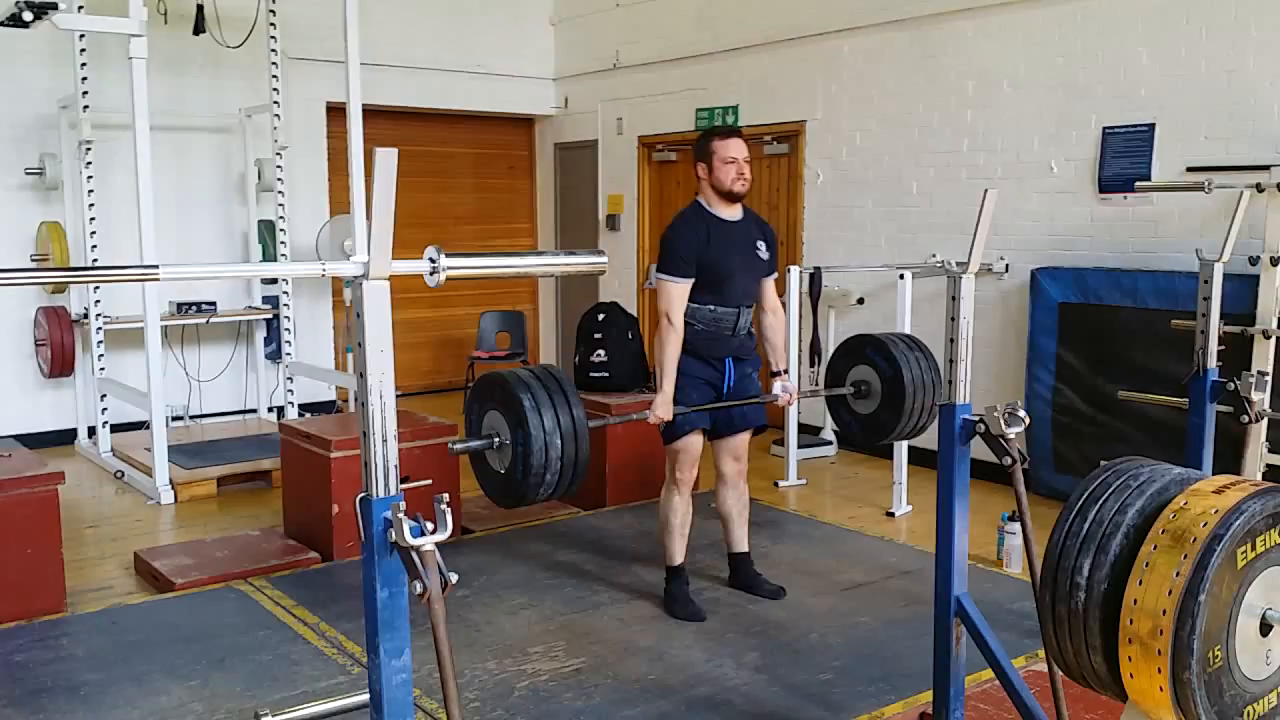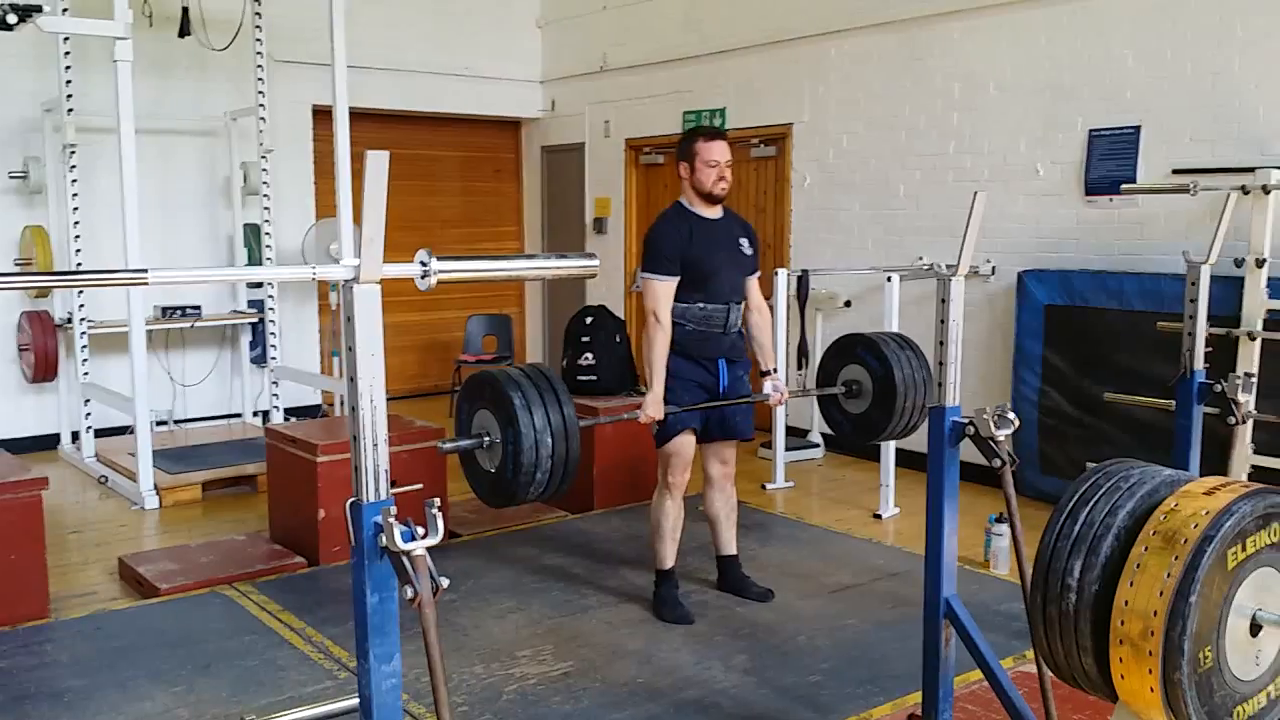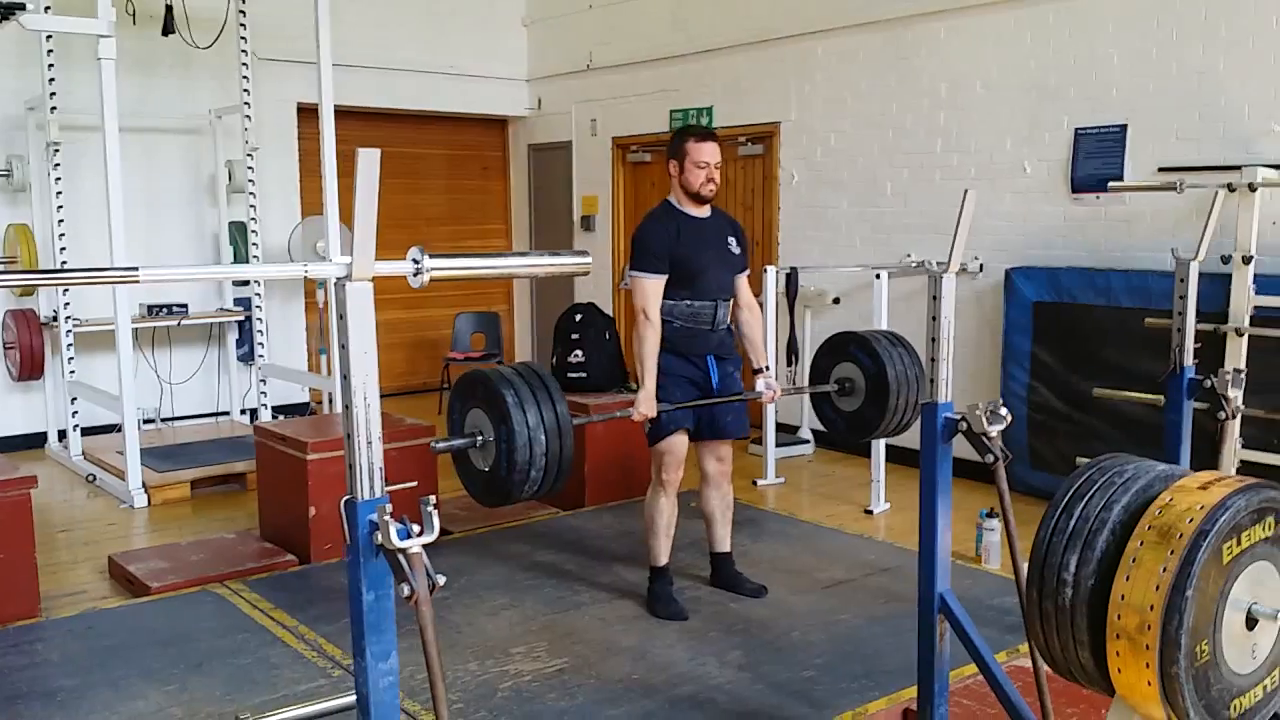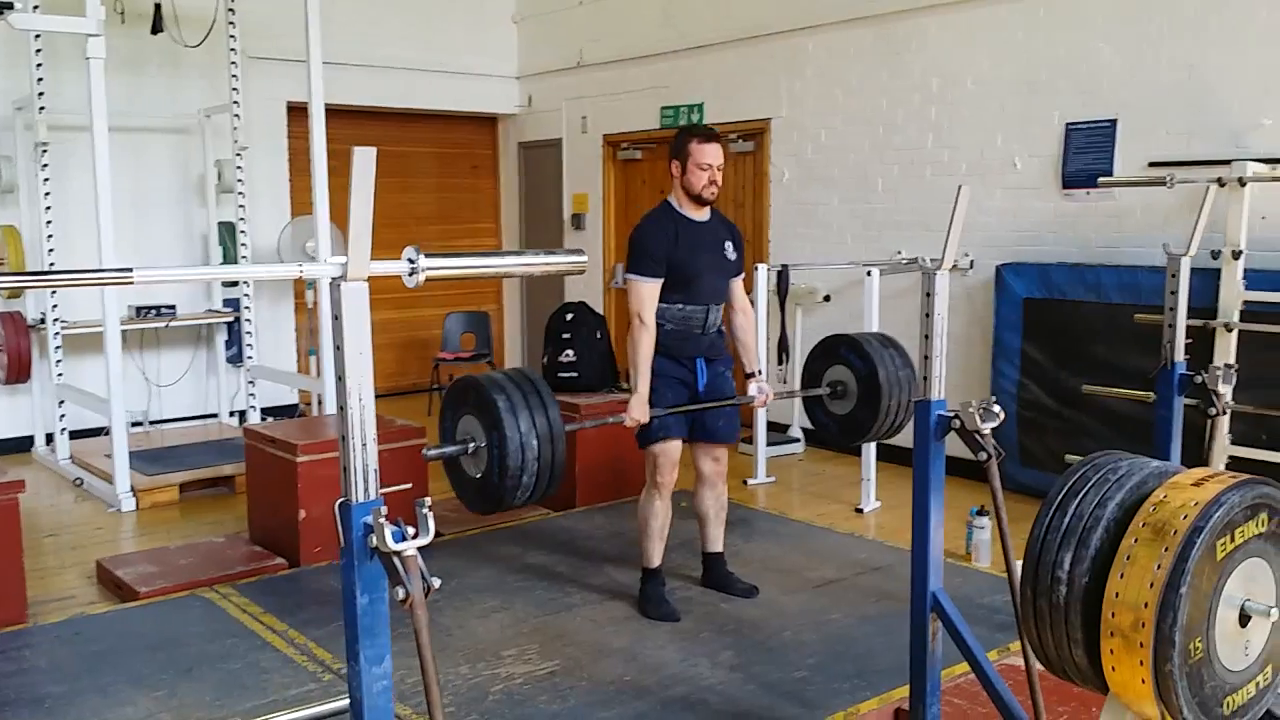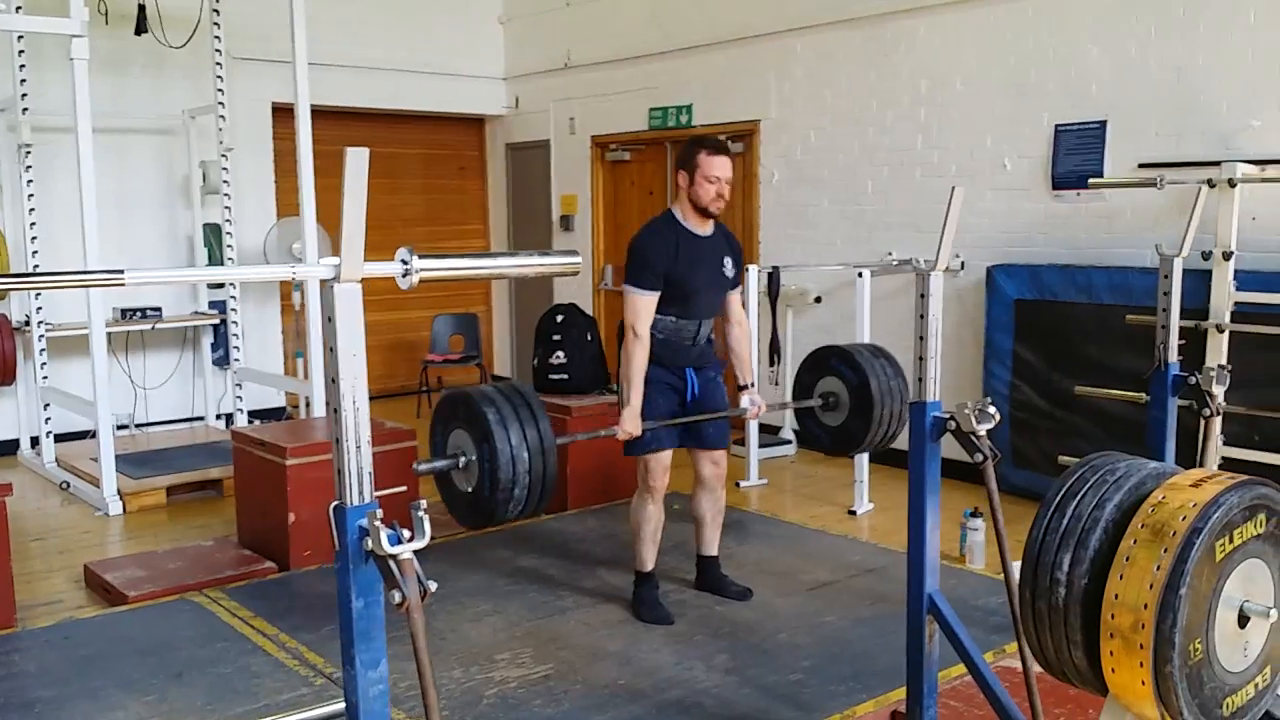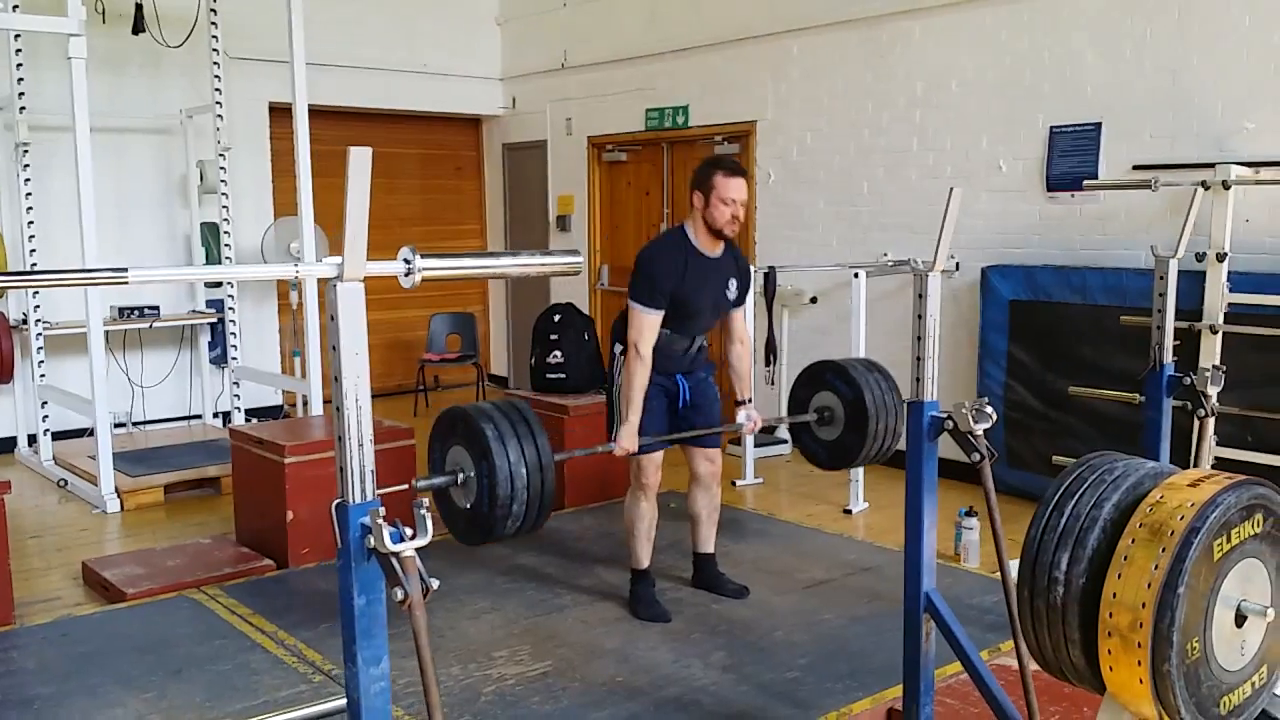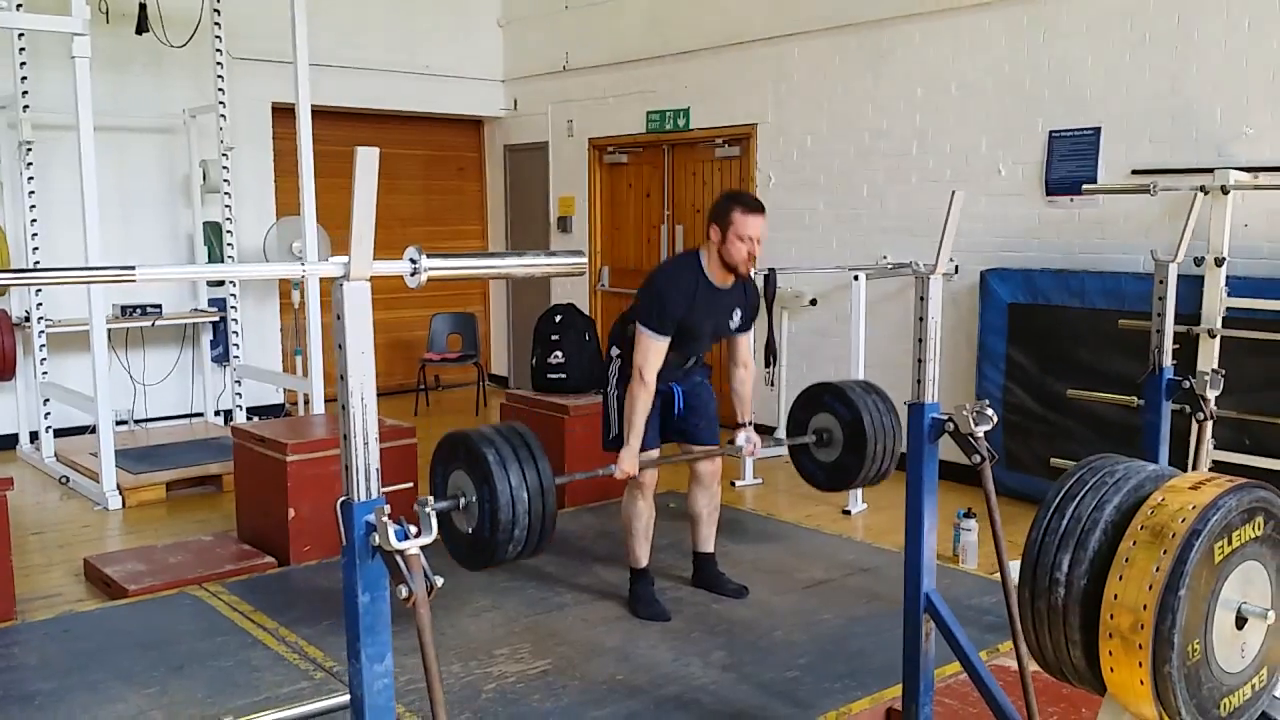
dt=0.1s
person 1, frame 1
left shoulder: (760, 231)
right shoulder: (686, 231)
left elbow: (770, 307)
right elbow: (670, 317)
left wrist: (780, 372)
right wrist: (664, 393)
left hip: (739, 361)
right hip: (690, 364)
left knee: (735, 467)
right knee: (683, 472)
left ankle: (741, 566)
right ankle: (675, 581)
person 1, frame 2
left shoulder: (741, 230)
right shoulder: (669, 230)
left elbow: (755, 305)
right elbow: (657, 316)
left wrist: (769, 371)
right wrist: (655, 392)
left hip: (731, 363)
right hip: (682, 366)
left knee: (722, 470)
right knee: (676, 476)
left ankle: (729, 569)
right ankle: (665, 584)
person 1, frame 3
left shoulder: (729, 228)
right shoulder: (657, 229)
left elbow: (745, 303)
right elbow: (646, 313)
left wrist: (761, 369)
right wrist: (647, 388)
left hip: (722, 360)
right hip: (672, 363)
left knee: (719, 468)
right knee: (670, 472)
left ankle: (723, 566)
right ankle: (659, 581)
person 1, frame 4
left shoulder: (727, 232)
right shoulder: (655, 231)
left elbow: (739, 307)
right elbow: (642, 317)
left wrist: (754, 373)
right wrist: (639, 393)
left hip: (714, 362)
right hip: (664, 365)
left knee: (714, 469)
right knee: (664, 475)
left ankle: (714, 566)
right ankle: (651, 581)
person 1, frame 5
left shoulder: (727, 244)
right shoulder: (654, 241)
left elbow: (736, 320)
right elbow: (637, 330)
left wrist: (746, 386)
right wrist: (631, 407)
left hip: (702, 366)
right hip: (652, 369)
left knee: (714, 471)
right knee: (655, 479)
left ankle: (708, 570)
right ankle: (645, 586)
person 1, frame 6
left shoulder: (735, 264)
right shoulder: (662, 258)
left elbow: (738, 337)
right elbow: (640, 347)
left wrist: (745, 402)
right wrist: (630, 424)
left hip: (692, 367)
right hip: (645, 372)
left knee: (709, 468)
right knee: (648, 477)
left ankle: (705, 567)
right ankle: (641, 583)
person 1, frame 7
left shoulder: (746, 293)
right shoulder: (673, 283)
left elbow: (742, 363)
right elbow: (645, 372)
left wrist: (745, 425)
right wrist: (631, 448)
left hip: (689, 372)
right hip: (633, 363)
left knee: (710, 469)
right knee: (643, 477)
left ankle: (705, 567)
right ankle: (640, 582)
